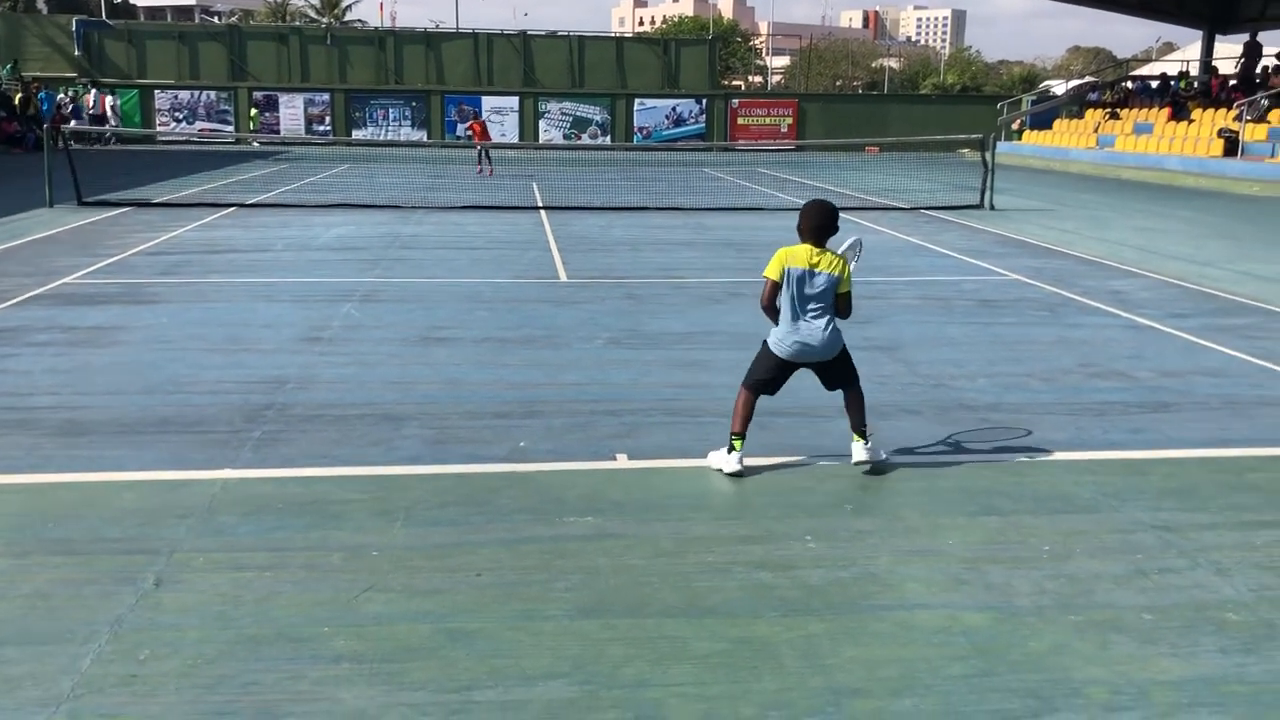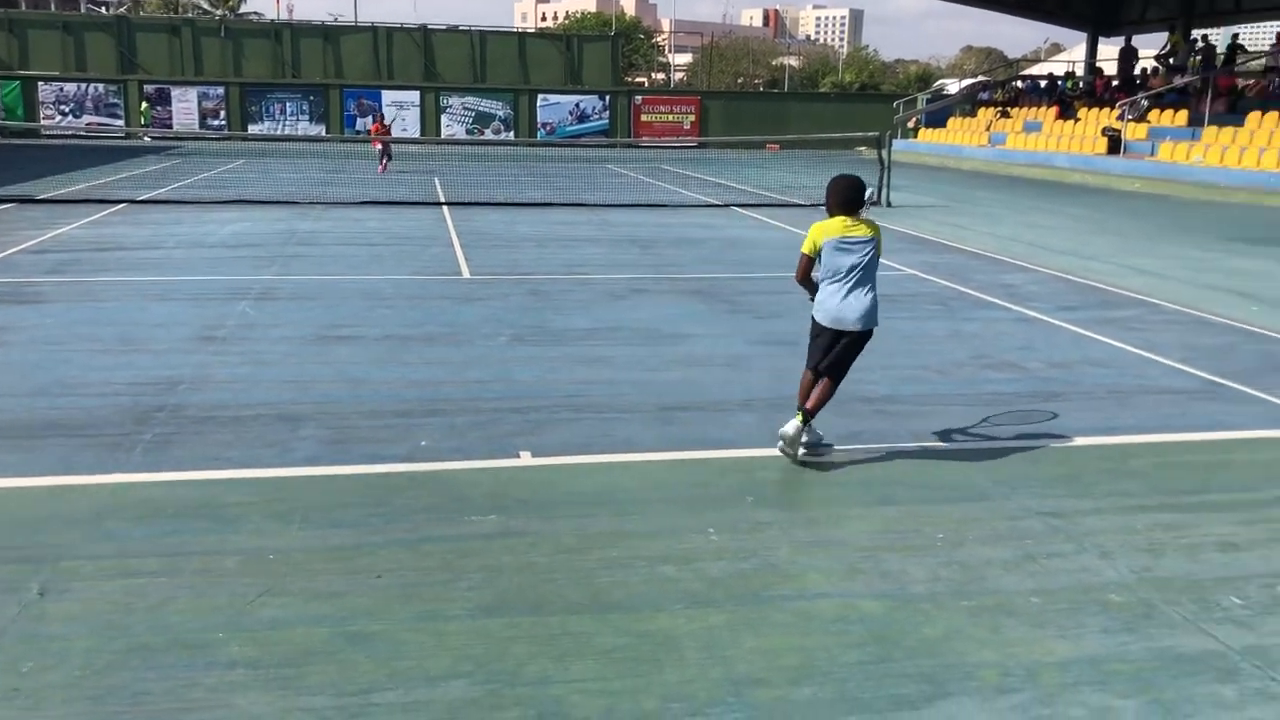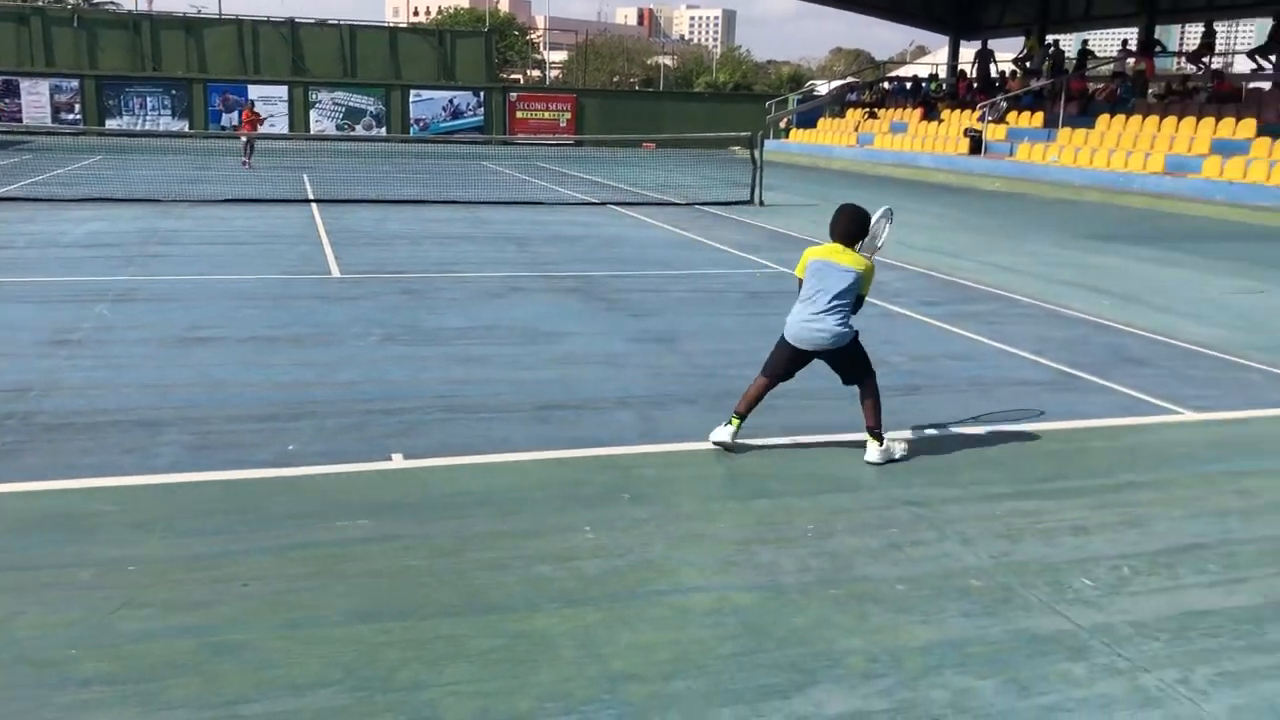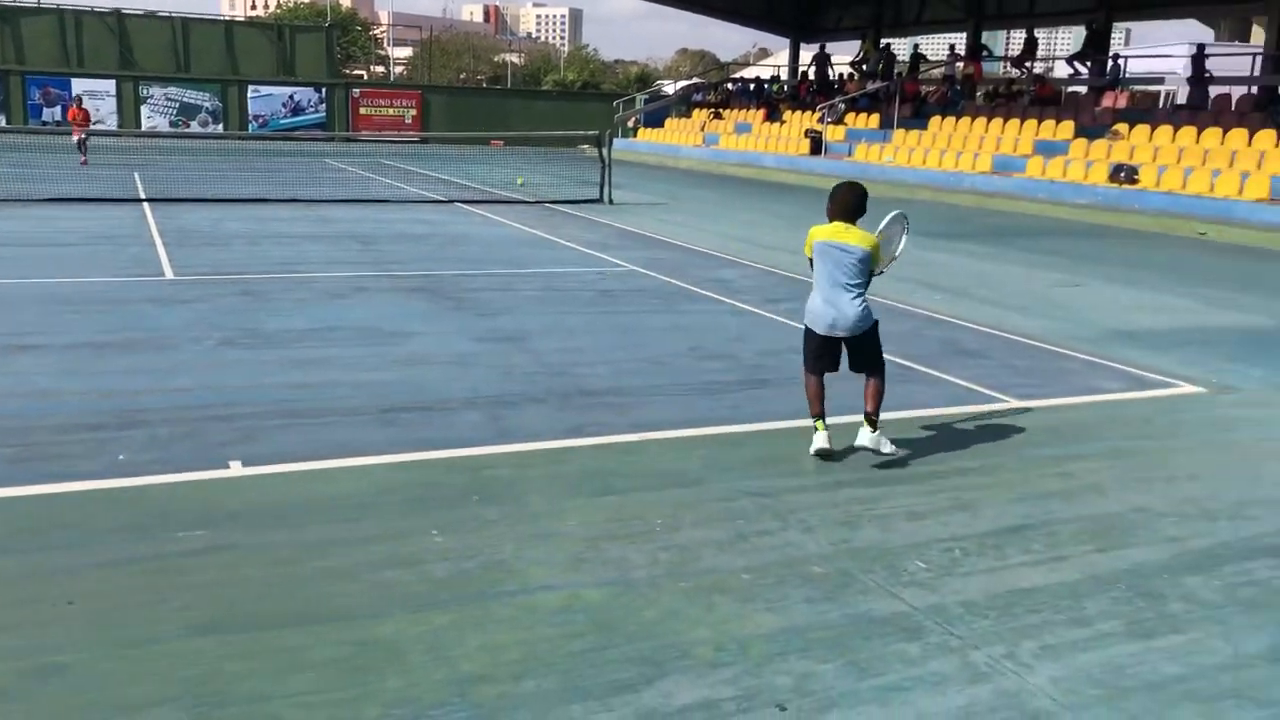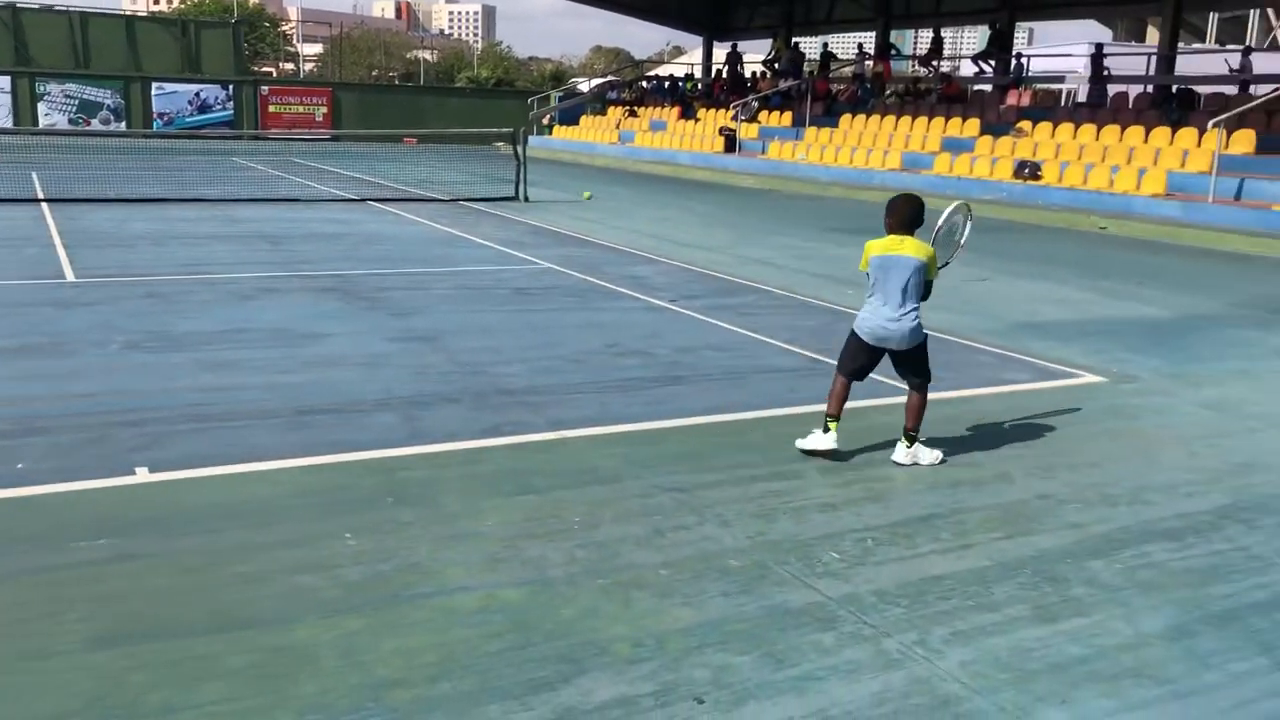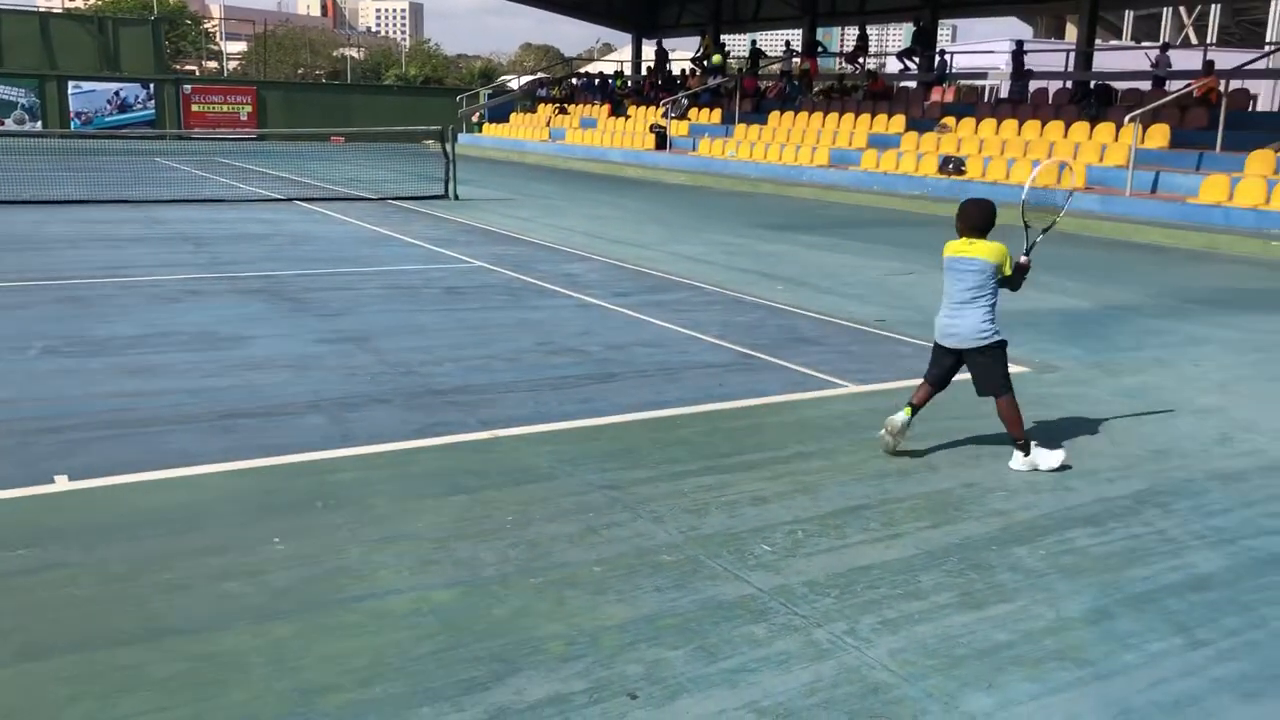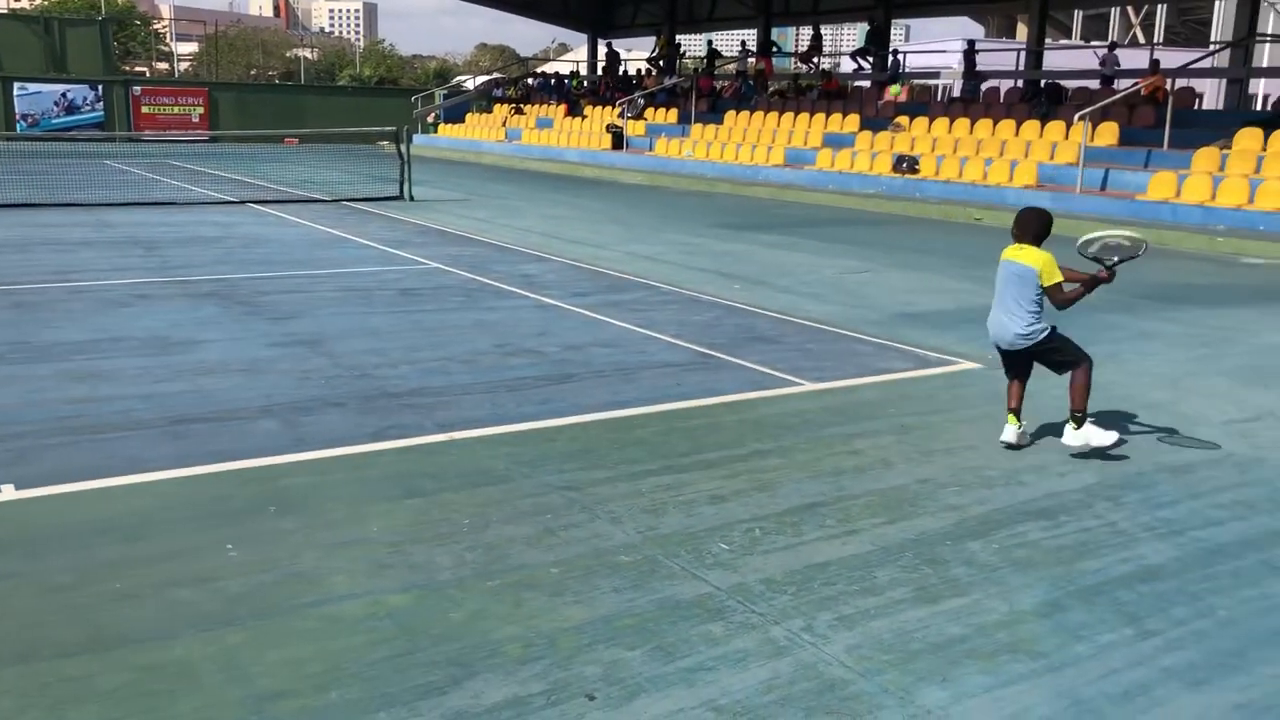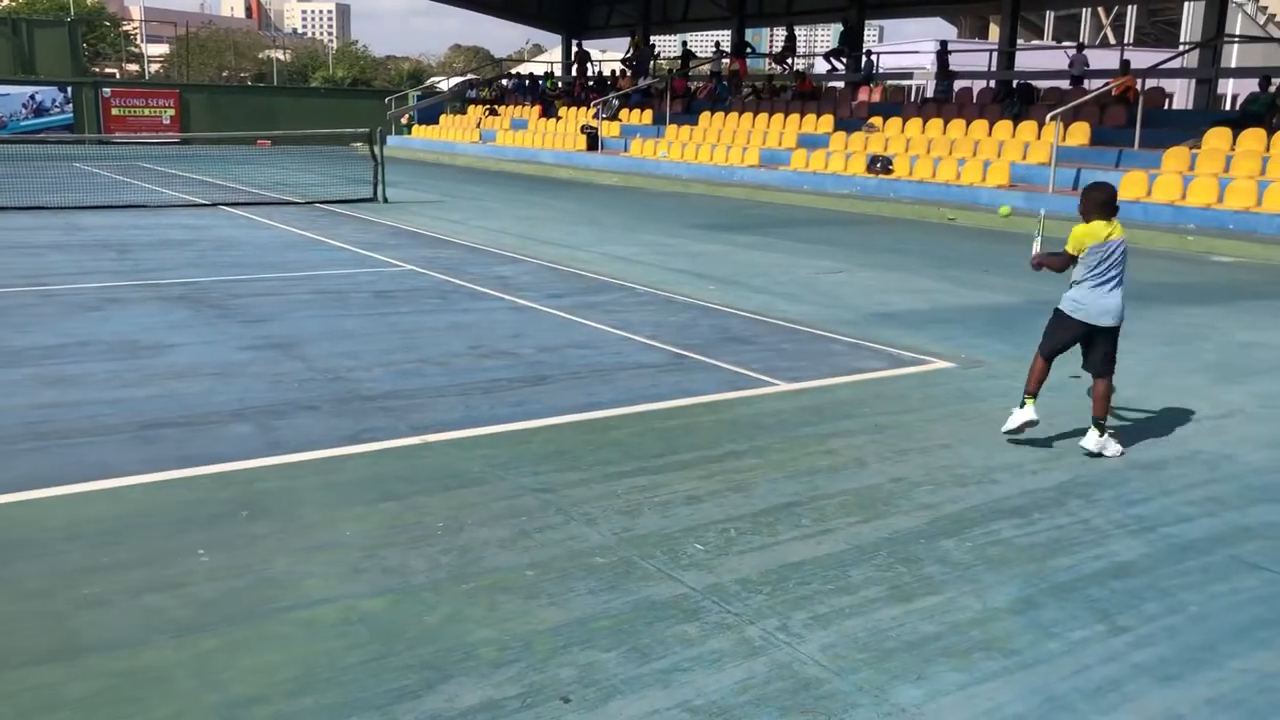
dt=0.3s
person 1, frame 1
left shoulder: (784, 256)
right shoulder: (839, 263)
left elbow: (766, 301)
right elbow: (844, 311)
left hip: (786, 342)
right hip: (825, 344)
left knee: (748, 390)
right knee: (851, 386)
left ankle: (733, 452)
right ankle: (861, 444)
person 1, frame 2
left shoulder: (819, 230)
right shoulder: (873, 232)
left elbow: (800, 276)
left hip: (826, 314)
right hip: (860, 317)
left knee: (814, 369)
right knee: (832, 375)
left ankle: (801, 423)
right ankle: (799, 426)
person 1, frame 3
left shoulder: (811, 255)
right shoulder: (864, 265)
right elbow: (856, 306)
left hip: (797, 331)
right hip: (836, 336)
left knee: (767, 377)
right knee: (866, 380)
left ankle: (730, 427)
right ankle: (876, 443)
person 1, frame 4
left shoulder: (815, 235)
right shoulder: (868, 243)
right elbow: (865, 280)
left hip: (819, 318)
right hip: (856, 319)
left knee: (814, 372)
right knee: (875, 372)
left ankle: (820, 432)
right ankle: (870, 430)
person 1, frame 5
left shoulder: (873, 248)
right shoulder: (926, 253)
right elbow: (924, 294)
left hip: (869, 328)
right hip: (907, 333)
left knee: (844, 376)
right knee: (919, 386)
left ankle: (827, 433)
right ankle: (908, 446)
person 1, frame 6
left shoulder: (948, 250)
right shoulder: (998, 252)
right elbow: (1013, 284)
left wrist: (1012, 270)
right wrist: (1021, 269)
left hip: (946, 331)
right hip: (981, 335)
left knee: (933, 382)
right knee: (1003, 393)
left ankle: (904, 417)
right ankle: (1024, 452)
person 1, frame 7
left shoulder: (1007, 253)
right shoulder: (1044, 260)
right elbow: (1060, 301)
left wrist: (1091, 277)
right wrist: (1091, 284)
left hip: (999, 331)
right hip: (1028, 334)
left knee: (1017, 376)
right knee: (1082, 363)
left ankle: (1013, 426)
right ankle: (1077, 428)
person 1, frame 8
left shoulder: (1083, 231)
right shoulder: (1118, 230)
left elbow: (1060, 264)
left wrist: (1041, 261)
right wrist: (1049, 258)
left hip: (1077, 308)
right hip: (1109, 313)
left knee: (1044, 354)
right knee: (1102, 372)
left ankle: (1026, 407)
right ankle: (1098, 434)
